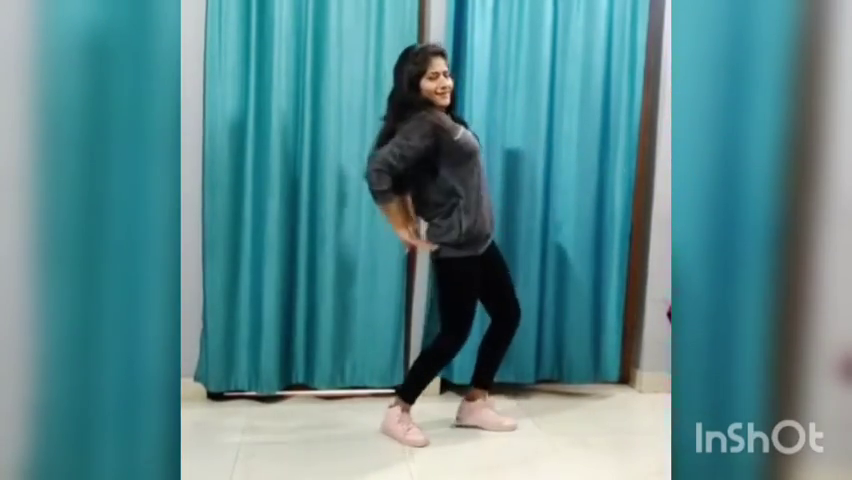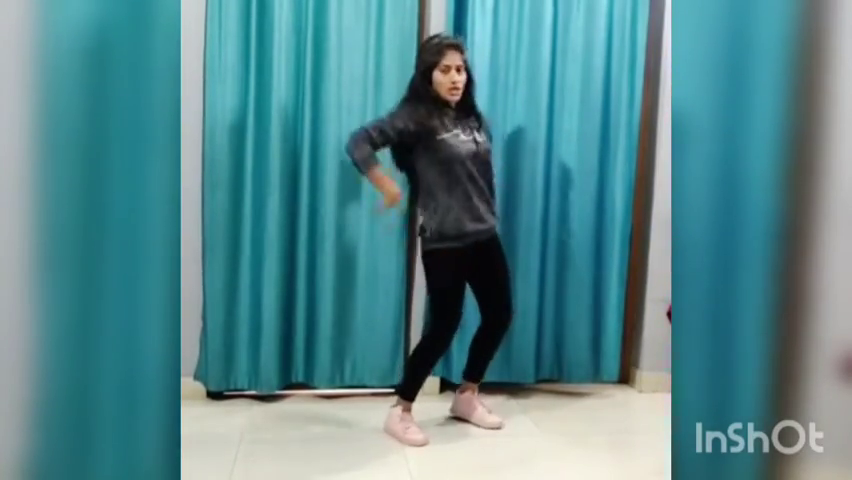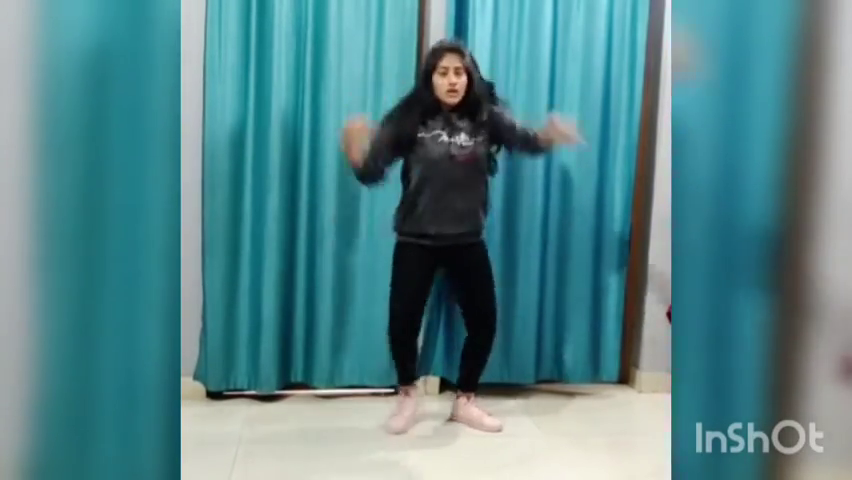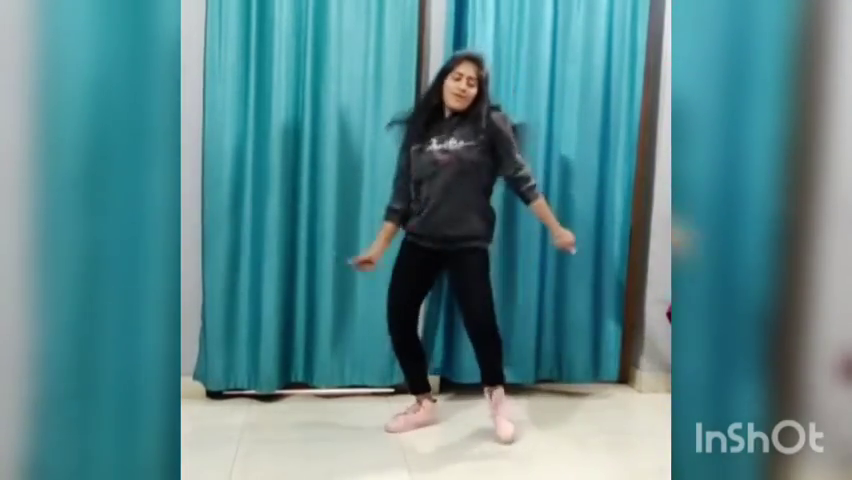
dt=1s
person 1, frame 1
left shoulder: (442, 122)
right shoulder: (422, 124)
left elbow: (403, 182)
right elbow: (379, 170)
left wrist: (412, 219)
right wrist: (403, 228)
left hip: (479, 240)
right hip: (455, 246)
left knee: (508, 314)
right knee: (455, 332)
left ankle: (475, 404)
right ankle: (398, 412)
person 1, frame 2
left shoulder: (471, 116)
right shoulder: (416, 117)
right elbow: (359, 142)
right wrist: (385, 184)
left hip: (484, 235)
right hip: (445, 241)
left knee: (500, 314)
right knee: (443, 326)
left ankle: (466, 398)
right ankle: (400, 412)
person 1, frame 3
left shoulder: (486, 117)
right shoulder: (408, 121)
left elbow: (528, 142)
right elbow: (371, 173)
left wrist: (553, 134)
right wrist: (356, 149)
left hip: (467, 241)
right hip: (416, 241)
left knee: (483, 323)
right knee: (403, 323)
left ankle: (465, 401)
right ankle: (407, 396)
person 1, frame 4
left shoulder: (490, 126)
right shoulder: (419, 129)
left elbow: (521, 179)
right elbow: (402, 196)
left wrist: (555, 228)
right wrist: (378, 247)
left hip: (467, 244)
right hip: (419, 242)
left knee: (481, 319)
right knee: (399, 321)
left ankle: (497, 400)
right ankle: (423, 403)
